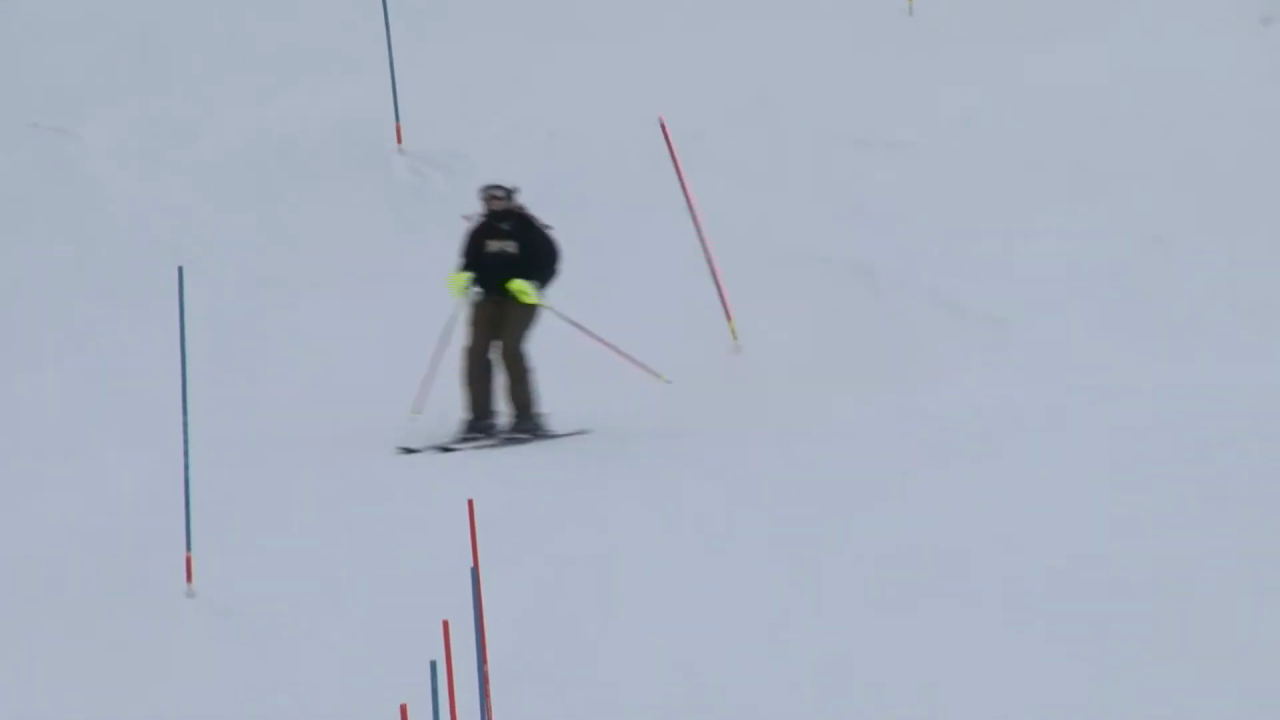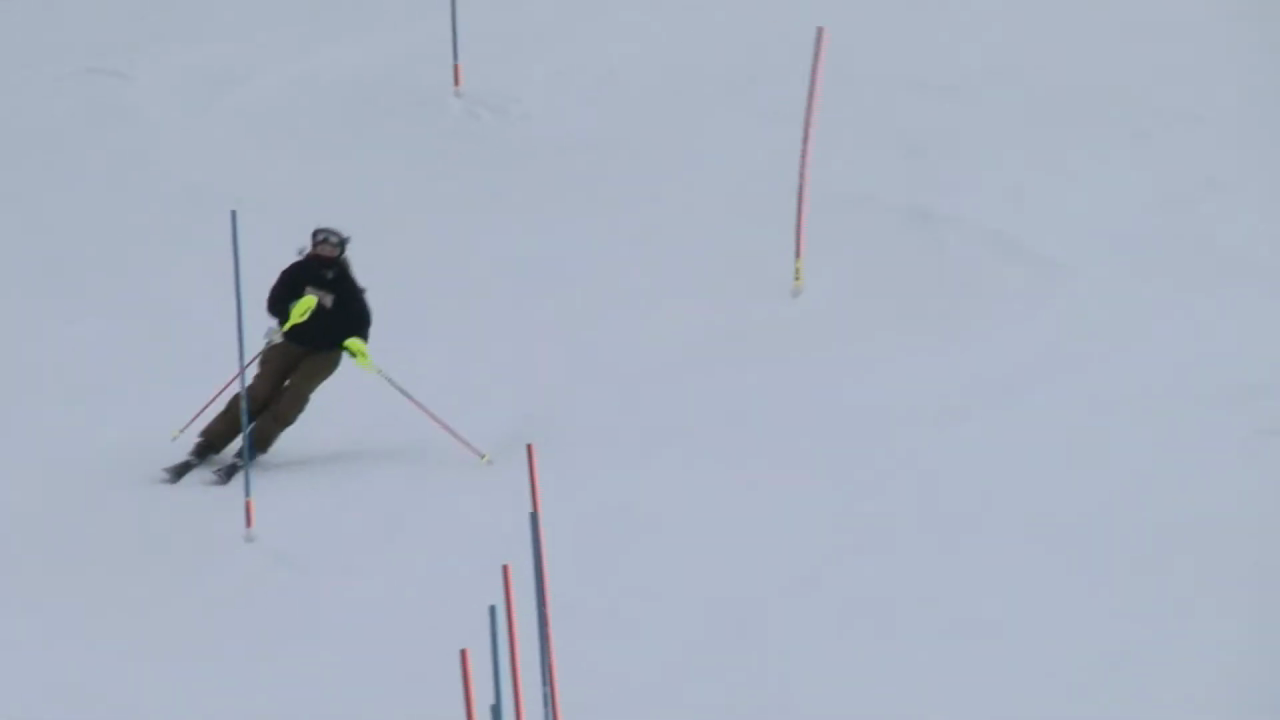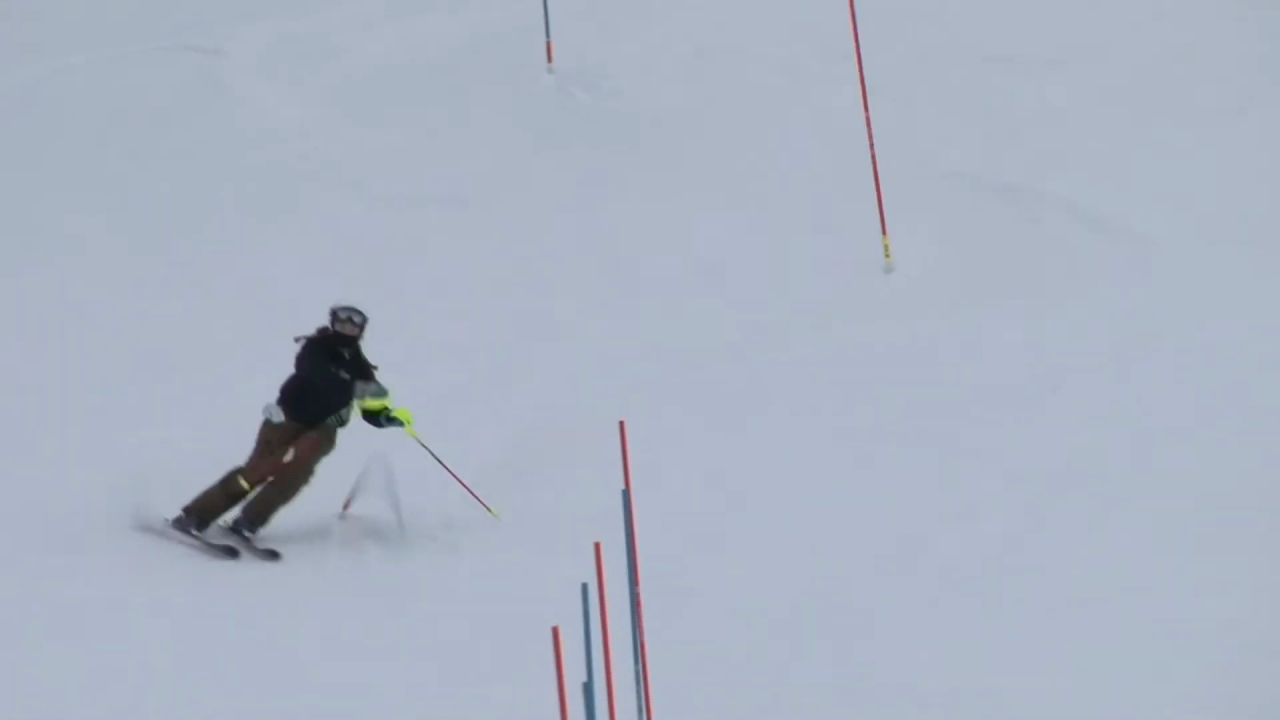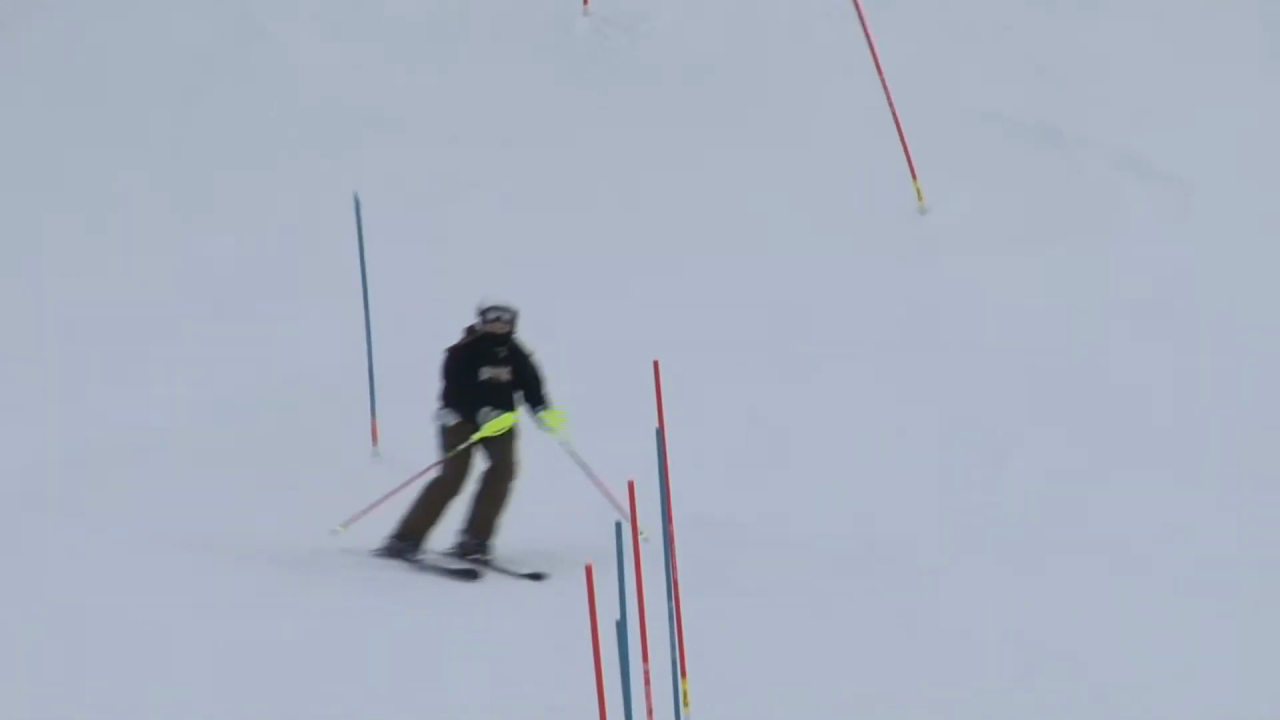
dt=0.4s
person 1, frame 1
left shoulder: (529, 230)
right shoulder: (481, 232)
left elbow: (547, 260)
right elbow: (470, 265)
left wrist: (532, 284)
right wrist: (463, 278)
left hip: (522, 298)
right hip: (490, 297)
left knee: (509, 344)
right knee: (478, 348)
left ankle: (527, 418)
right ankle: (480, 421)
person 1, frame 2
left shoulder: (347, 287)
right shoulder: (298, 272)
left elbow: (359, 319)
right elbow: (275, 304)
left wrist: (356, 342)
right wrist: (293, 309)
left hip: (324, 353)
right hip: (290, 343)
left knee: (296, 393)
right knee: (260, 392)
left ankle: (251, 448)
right ankle: (204, 447)
person 1, frame 3
left shoulder: (359, 365)
right shoulder: (316, 348)
left elbow: (373, 408)
right elbow: (319, 378)
left wrist: (391, 415)
right wrist: (357, 389)
left hip: (322, 429)
right hip: (288, 416)
left knee: (302, 468)
right knee: (258, 469)
left ankle: (249, 521)
right ankle: (194, 516)
person 1, frame 4
left shoulder: (517, 355)
right shoulder: (462, 354)
left elbow: (532, 387)
right elbow: (457, 392)
left wrist: (544, 412)
right wrist: (484, 414)
left hip: (496, 419)
right hip: (460, 419)
left knee: (504, 466)
right knee: (454, 474)
left ankle: (473, 542)
right ankle: (405, 541)
